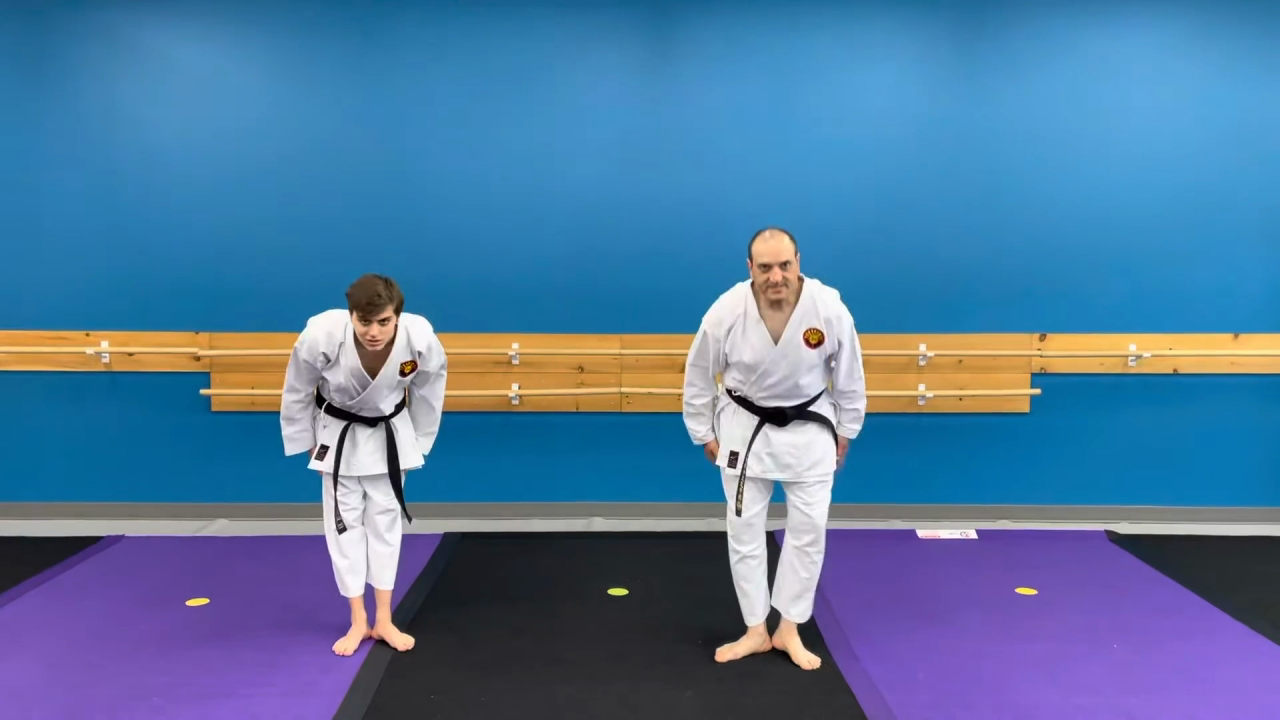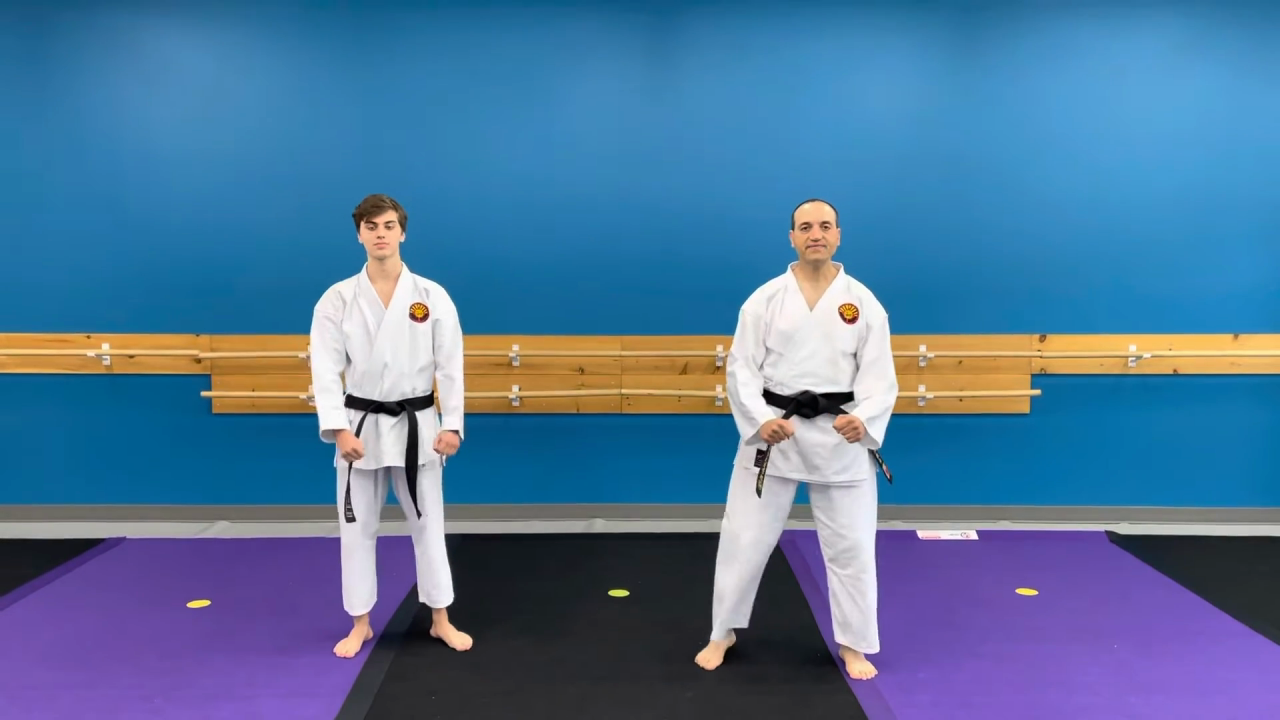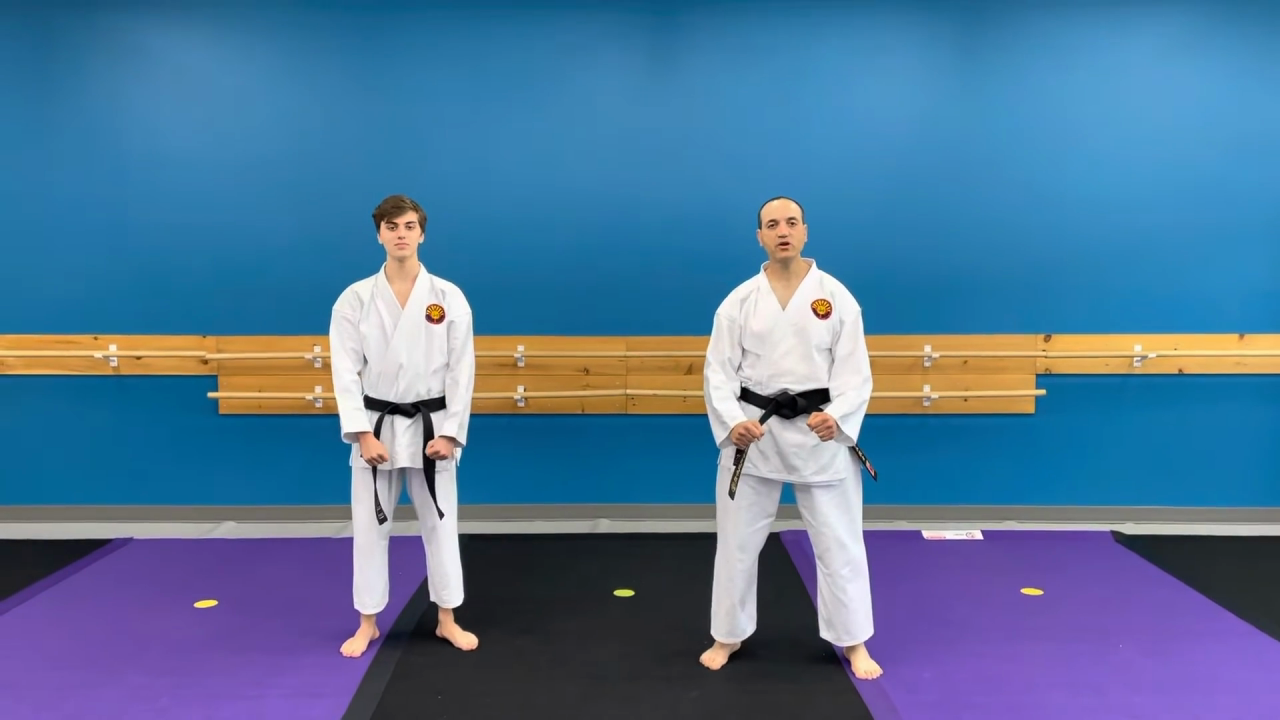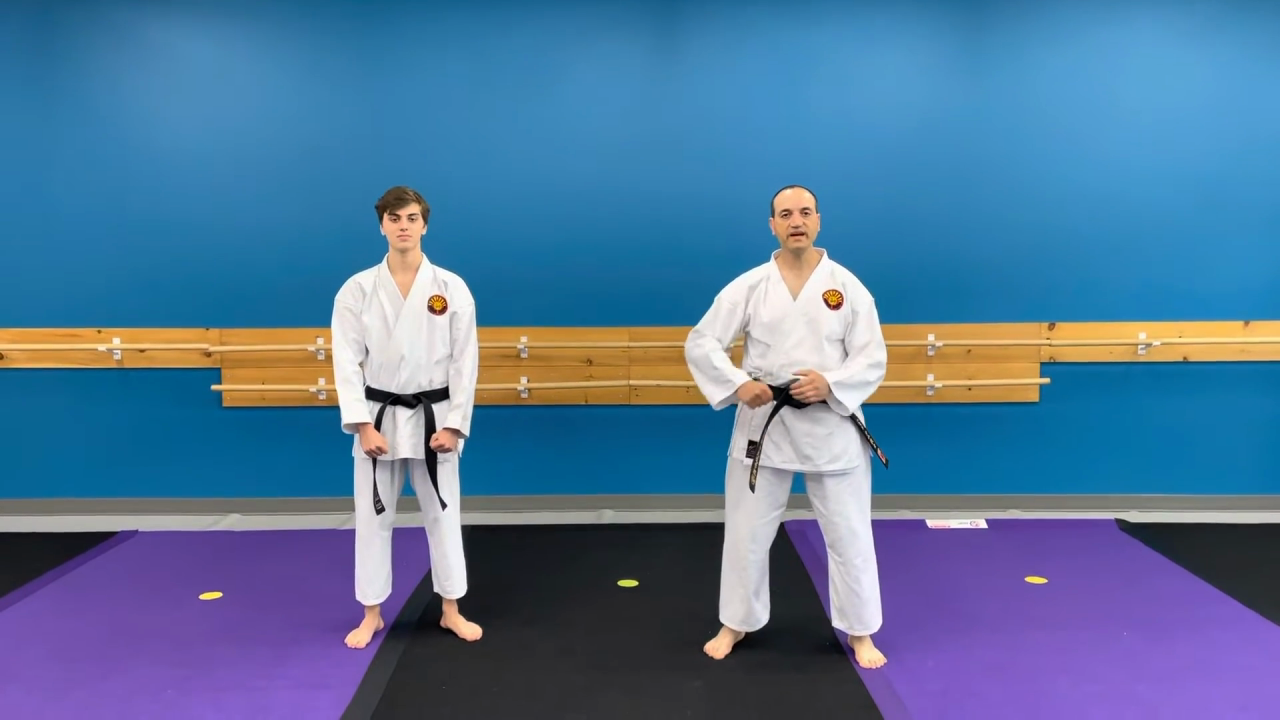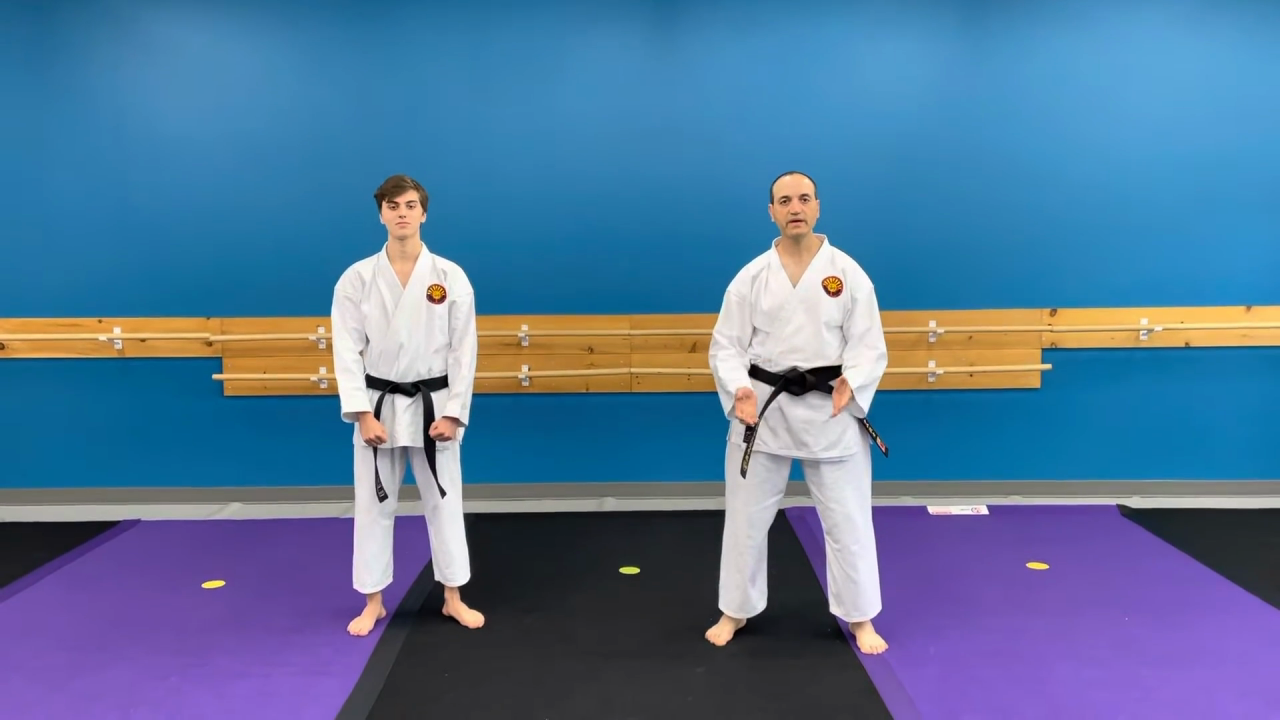
dt=1s
person 1, frame 1
left shoulder: (829, 308)
right shoulder: (726, 312)
left elbow: (847, 377)
right elbow: (700, 377)
left wrist: (845, 430)
right wrist: (705, 433)
left hip: (808, 427)
right hip: (745, 425)
left knee: (808, 526)
right knee: (745, 528)
left ankle: (788, 628)
right ankle: (756, 630)
person 1, frame 2
left shoulder: (863, 302)
right shoulder: (765, 299)
left elbow: (879, 374)
right elbow: (741, 367)
left wrist: (864, 418)
right wrist: (760, 420)
left hip: (840, 435)
right hip: (771, 431)
left knee: (852, 545)
right knee: (744, 538)
left ankle: (854, 643)
right ankle: (723, 632)
person 1, frame 3
left shoulder: (836, 296)
right shoulder: (739, 301)
left elbow: (854, 371)
right elbow: (719, 370)
left wrist: (837, 417)
right wrist: (731, 422)
left hip: (821, 433)
right hip: (752, 432)
left knee: (838, 542)
right knee: (737, 540)
left ankle: (853, 641)
right ankle: (728, 635)
person 1, frame 4
left shoulder: (847, 286)
right shoulder: (748, 286)
left elbow: (873, 359)
right elbow: (700, 343)
left wrist: (831, 384)
right wrist: (738, 382)
left hip: (831, 424)
right hip: (764, 423)
left knee: (849, 533)
right knee: (747, 531)
left ankle: (860, 631)
right ankle: (735, 624)
person 1, frame 5
left shoulder: (847, 272)
right shoulder: (751, 276)
left elbow: (870, 346)
right elbow: (726, 344)
left wrist: (853, 384)
right wrist: (738, 390)
left hip: (831, 410)
right hip: (763, 409)
left knee: (847, 520)
right knee: (746, 517)
left ankle: (860, 618)
right ankle: (735, 610)
person 2, frame 1
left shoulder: (421, 338)
right shoulder: (320, 336)
left elbow: (429, 389)
right elbow: (297, 394)
left wrist: (418, 443)
right wrist: (307, 442)
left hip: (388, 430)
right hip: (338, 429)
left knee: (385, 519)
right knee: (344, 520)
left ankle: (383, 619)
right ankle: (358, 621)
person 2, frame 2
left shoulder: (432, 295)
right shoulder: (336, 299)
left elbow: (450, 365)
right elbow: (326, 369)
left wrist: (452, 424)
right wrist: (339, 429)
left hip: (417, 425)
right hip: (361, 427)
left knee: (428, 523)
right knee: (357, 526)
left ankle: (441, 619)
right ankle: (360, 623)
person 2, frame 3
left shoulder: (449, 297)
right shoulder: (355, 299)
left elbow: (461, 370)
right elbow: (346, 371)
left wrist: (450, 433)
right wrist: (363, 434)
left hip: (431, 426)
right hip: (377, 426)
left knee: (440, 523)
right knee: (370, 526)
left ankle: (447, 620)
right ankle: (367, 623)
person 2, frame 4
left shoulder: (451, 288)
right shoulder: (357, 289)
left elbow: (464, 360)
right elbow: (347, 361)
left wrist: (454, 424)
right wrist: (363, 425)
left hip: (434, 416)
right hip: (379, 417)
left knee: (442, 513)
right knee: (372, 516)
left ankle: (451, 611)
right ankle: (371, 614)
person 2, frame 5
left shoulder: (450, 276)
right shoulder: (356, 278)
left elbow: (463, 349)
right elbow: (348, 350)
left wrist: (453, 413)
right wrist: (363, 414)
left hip: (434, 405)
right hip: (379, 405)
left knee: (444, 501)
right knee: (373, 504)
left ankle: (453, 598)
right ankle: (373, 602)
